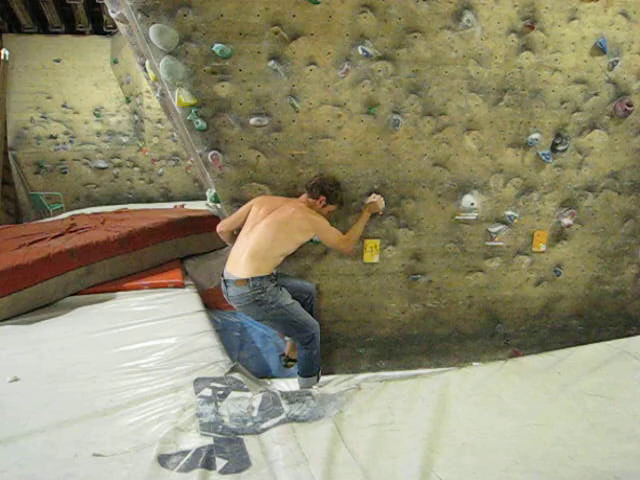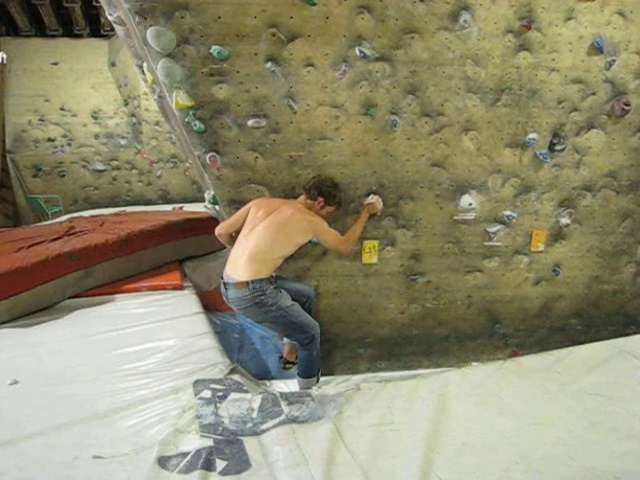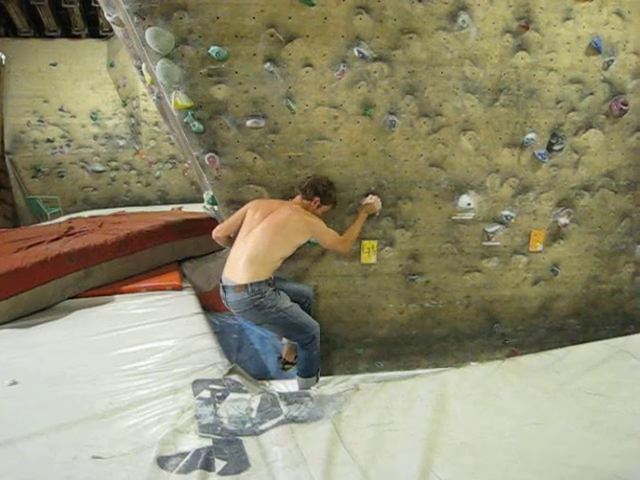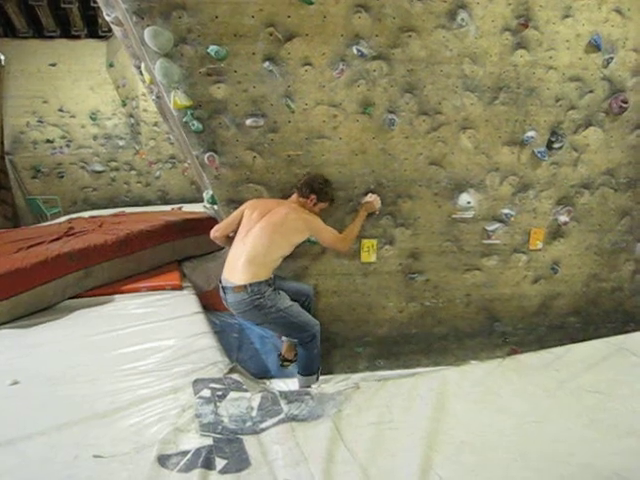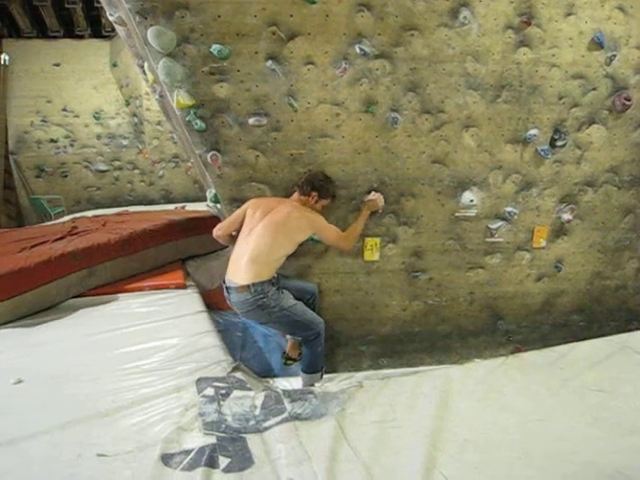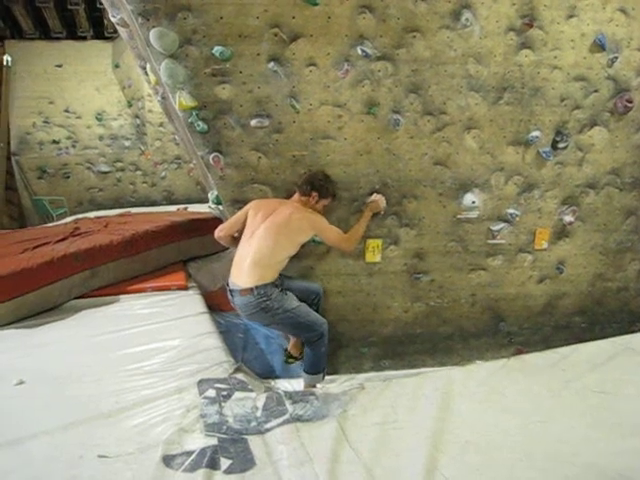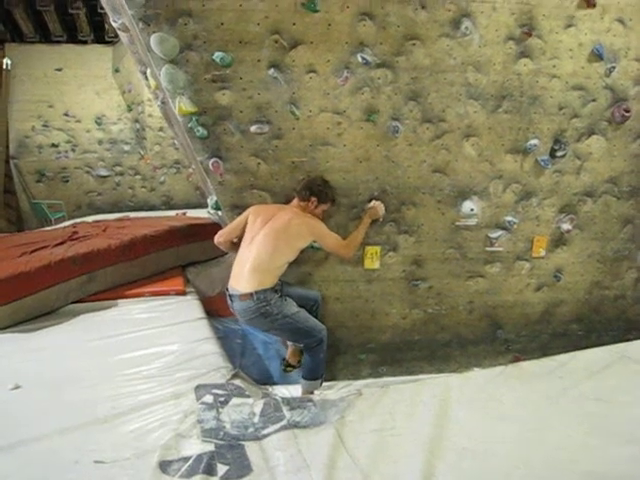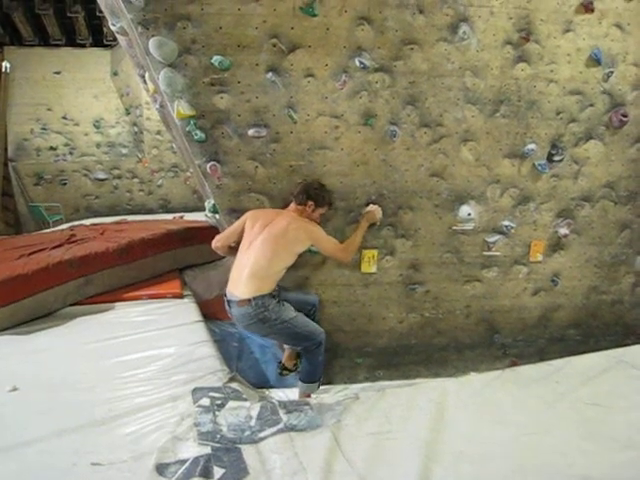
dt=0.2s
person 1, frame 1
left shoulder: (263, 200)
right shoulder: (311, 218)
left elbow: (222, 229)
right elbow: (347, 246)
right wrist: (367, 211)
left hip: (229, 283)
right hip: (251, 290)
left knee: (307, 292)
right knee: (310, 332)
right ankle: (307, 391)
person 1, frame 2
left shoulder: (261, 202)
right shoulder: (310, 220)
left elbow: (221, 231)
right elbow: (345, 246)
right wrist: (366, 212)
left hip: (229, 286)
right hip: (251, 293)
left knee: (305, 295)
right knee: (310, 333)
right ankle: (306, 392)
person 1, frame 3
left shoulder: (258, 204)
right shoulder: (307, 220)
left elbow: (218, 234)
right elbow: (344, 246)
right wrist: (364, 213)
left hip: (228, 289)
right hip: (250, 296)
left knee: (304, 296)
right knee: (310, 332)
left ankle: (289, 352)
right ankle: (305, 392)
person 1, frame 4
left shoulder: (255, 203)
right shoulder: (305, 218)
left elbow: (217, 234)
right elbow: (343, 244)
right wrist: (364, 211)
left hip: (227, 290)
right hip: (250, 296)
left knee: (305, 294)
right knee: (311, 331)
left ankle: (289, 349)
right ankle: (305, 391)
person 1, frame 5
left shoulder: (257, 203)
right shoulder: (307, 217)
left elbow: (219, 233)
right elbow: (346, 243)
right wrist: (367, 210)
left hip: (232, 289)
right hip: (254, 295)
left knee: (309, 293)
right knee: (315, 329)
left ankle: (293, 348)
right ankle: (309, 389)
person 1, frame 6
left shoulder: (258, 204)
right shoulder: (309, 218)
left elbow: (221, 234)
right elbow: (348, 244)
right wrist: (369, 211)
left hip: (235, 291)
right hip: (257, 298)
left knee: (314, 292)
right knee: (318, 330)
left ankle: (295, 347)
right ankle: (310, 390)
person 1, frame 7
left shoulder: (258, 209)
right shoulder: (308, 223)
left elbow: (221, 240)
right elbow: (347, 250)
right wrist: (368, 218)
left hip: (234, 297)
right hip: (256, 303)
left knee: (313, 300)
right knee: (317, 336)
left ankle: (293, 356)
right ankle: (308, 396)
person 1, frame 8
left shoulder: (255, 214)
right shoulder: (306, 228)
left elbow: (218, 245)
right elbow: (345, 255)
right wrist: (365, 222)
left hip: (232, 302)
right hip: (254, 309)
left knee: (310, 304)
right knee: (316, 339)
left ankle: (289, 360)
right ankle: (304, 399)
